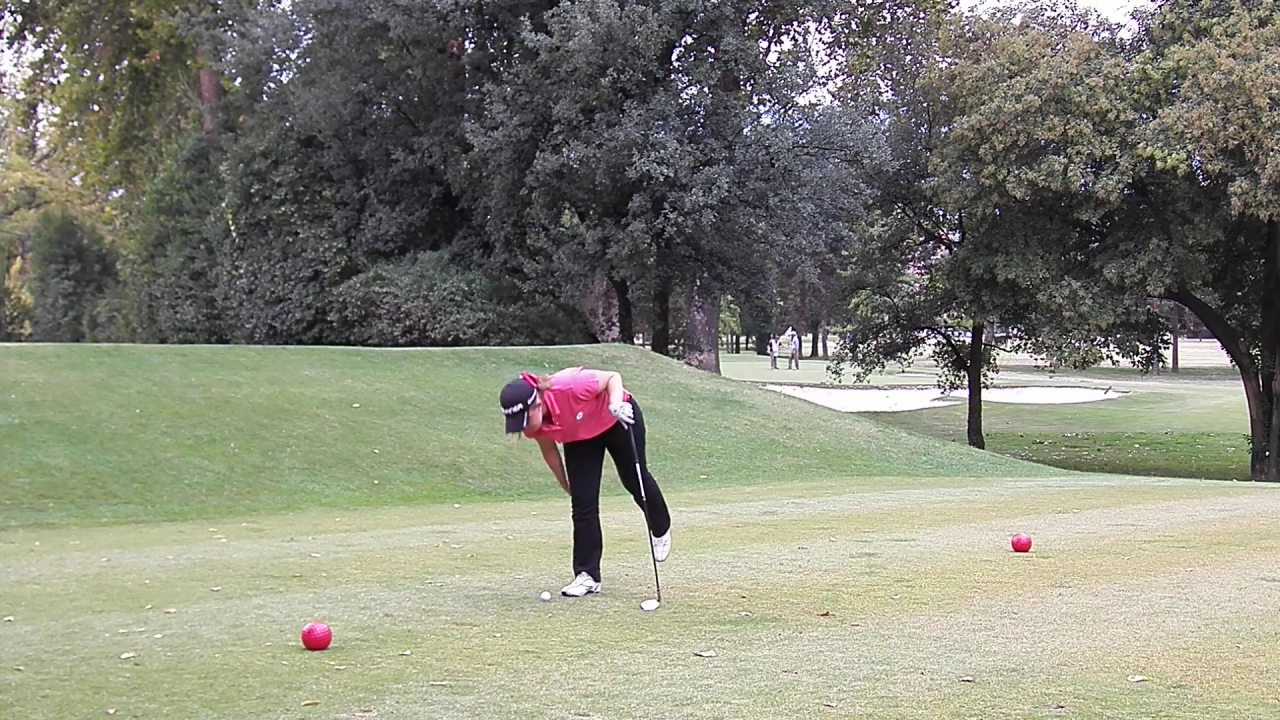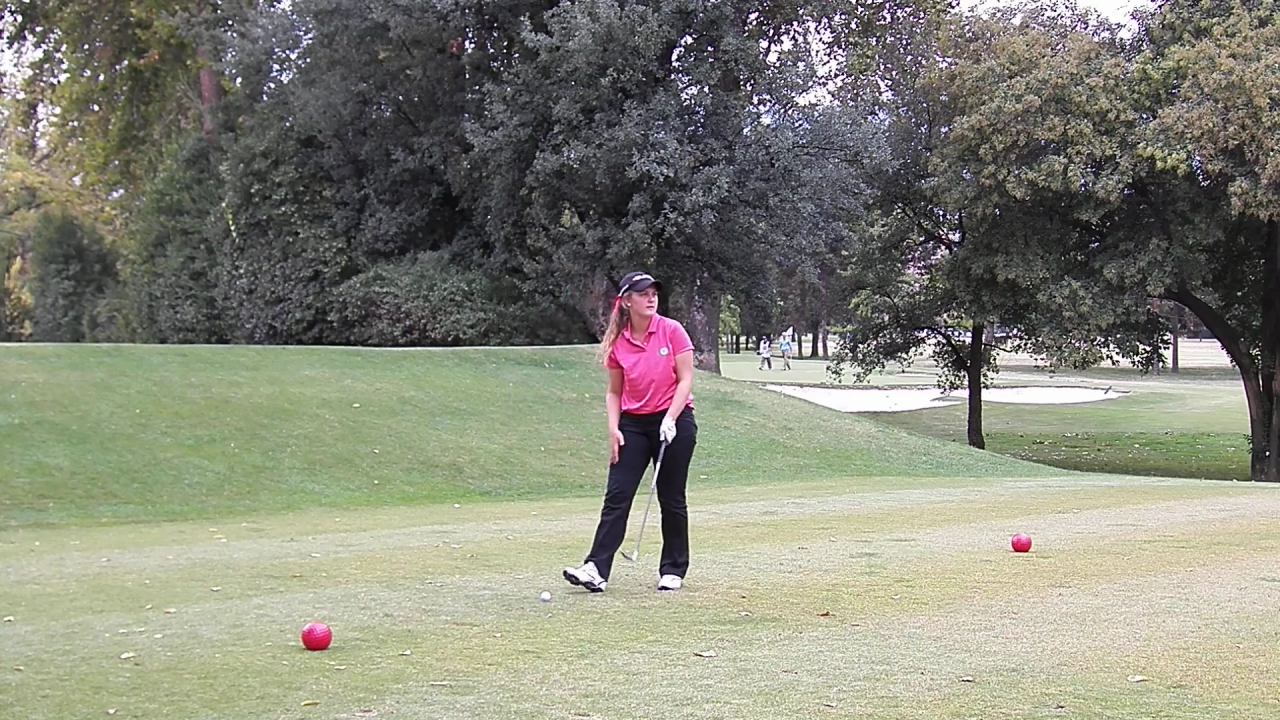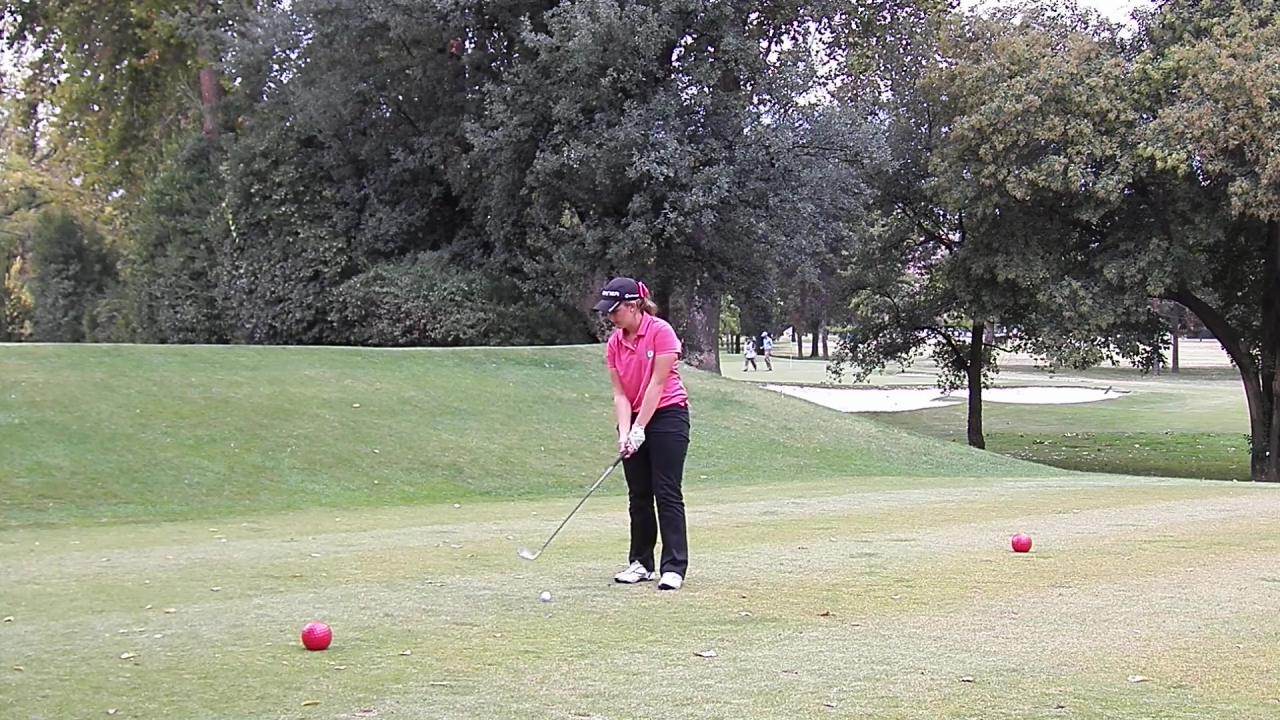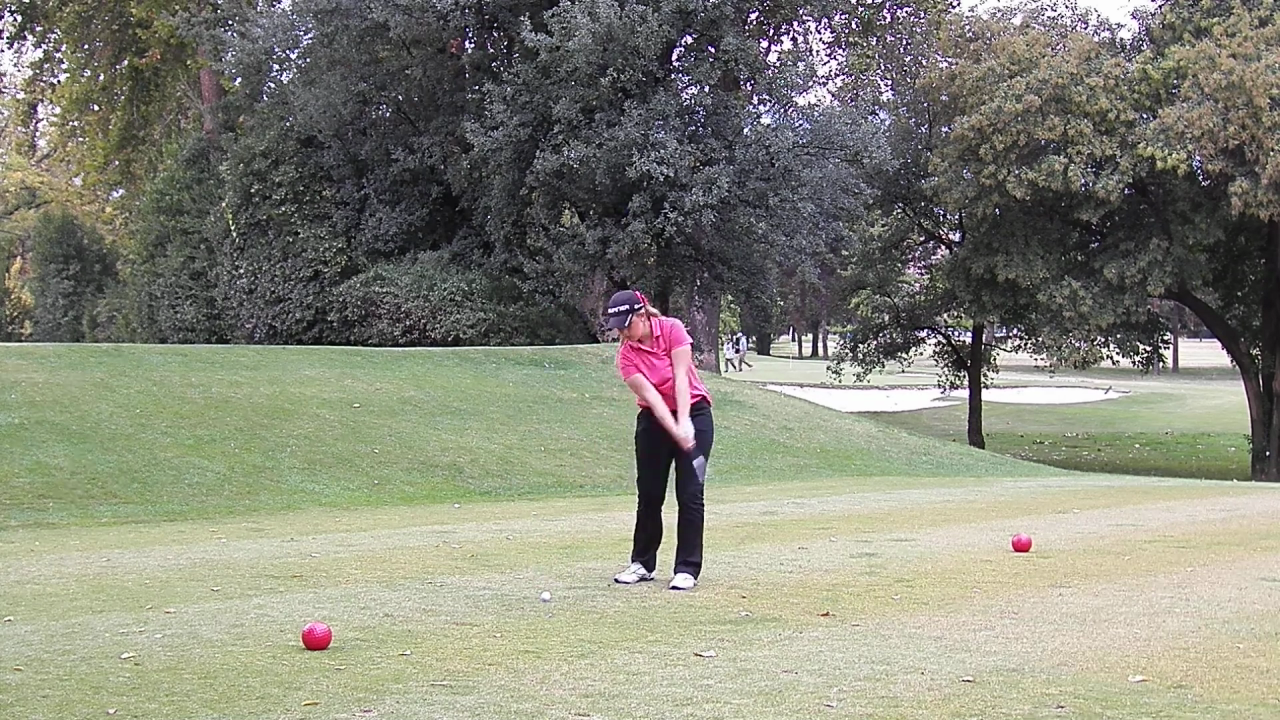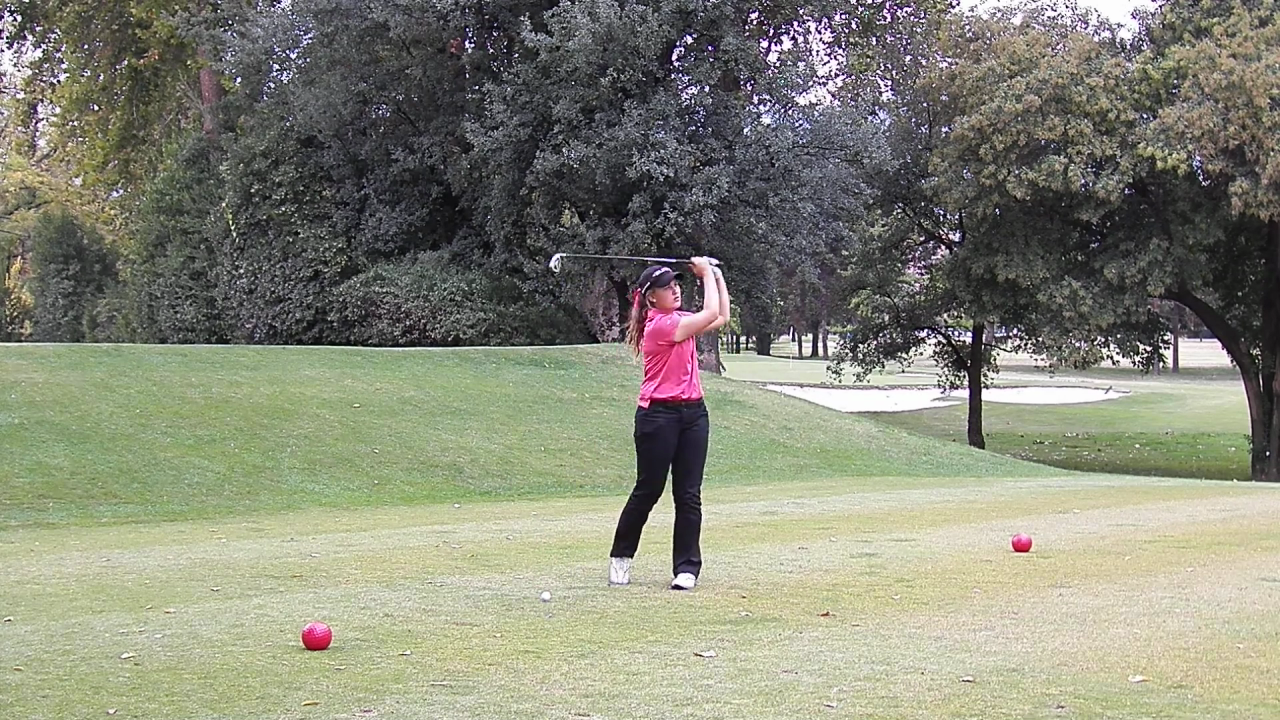
dt=1s
person 1, frame 1
left shoulder: (568, 388)
right shoulder: (531, 425)
left elbow: (613, 377)
right elbow: (549, 449)
left wrist: (616, 404)
right wrist: (566, 484)
left hip: (619, 419)
right hip: (580, 439)
left knee: (636, 480)
right knee: (583, 502)
left ankle: (660, 529)
right ankle: (587, 573)
person 1, frame 2
left shoulder: (672, 330)
right shoulder: (616, 342)
left elbow: (686, 380)
right elbow: (614, 392)
left wrist: (670, 420)
right wrist: (613, 428)
left hip: (673, 423)
right hip: (633, 424)
left knee: (671, 499)
right knee: (617, 495)
left ankle: (674, 569)
right ankle: (596, 569)
person 1, frame 3
left shoulder: (661, 331)
right shoulder: (614, 343)
left elbow: (657, 384)
right elbow: (620, 393)
left wrist: (641, 429)
right wrist: (625, 433)
left hip: (667, 417)
right hip: (633, 422)
left knee: (667, 493)
right knee: (639, 495)
left ankle: (673, 566)
right ankle: (641, 562)
person 1, frame 4
left shoulder: (671, 328)
right shoulder: (625, 354)
left elbow: (681, 377)
right elbow: (649, 394)
left wrist: (684, 421)
right wrist: (672, 428)
left hip: (693, 416)
right hip: (656, 421)
left knee: (689, 493)
right knee: (649, 495)
left ankle: (688, 567)
right ankle: (643, 563)
person 1, frame 5
left shoulder: (678, 321)
right shoulder: (659, 326)
left elbow: (721, 316)
right elbow: (711, 313)
left wrist: (713, 274)
right wrist: (706, 273)
left hip: (693, 413)
right hip: (658, 415)
left knee: (688, 494)
right knee: (647, 490)
left ankle: (687, 567)
right ankle: (621, 555)
